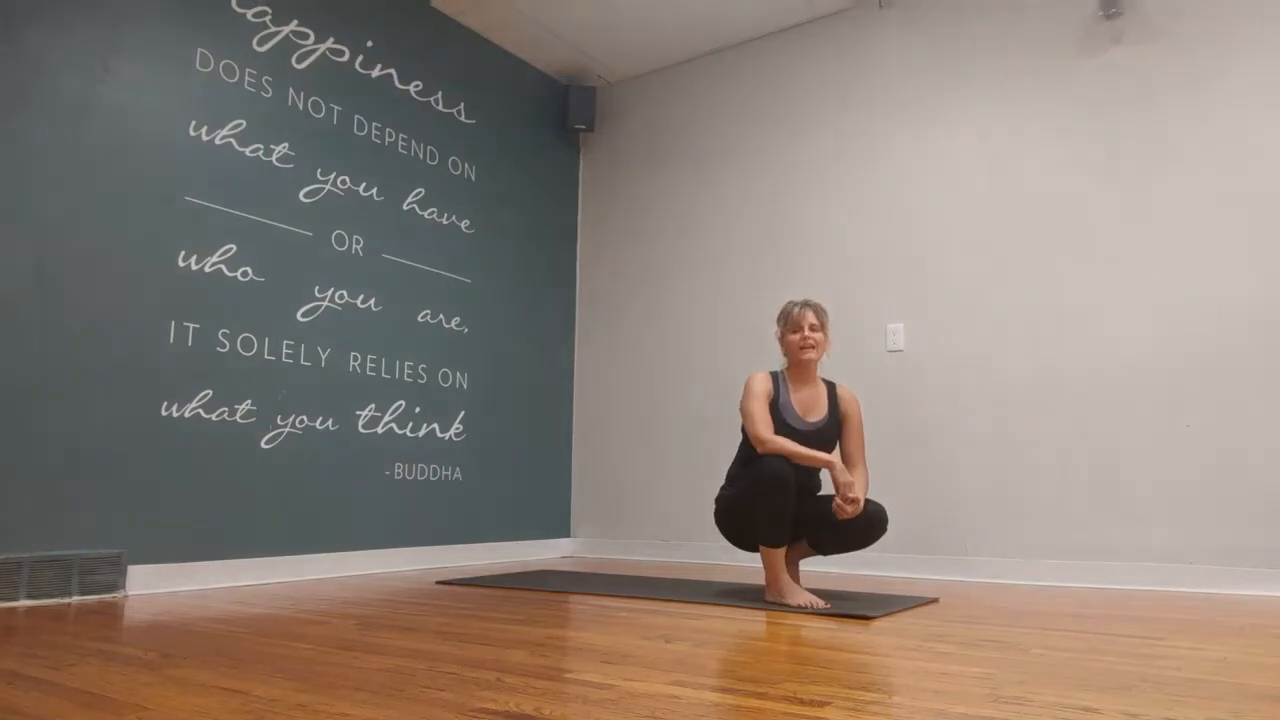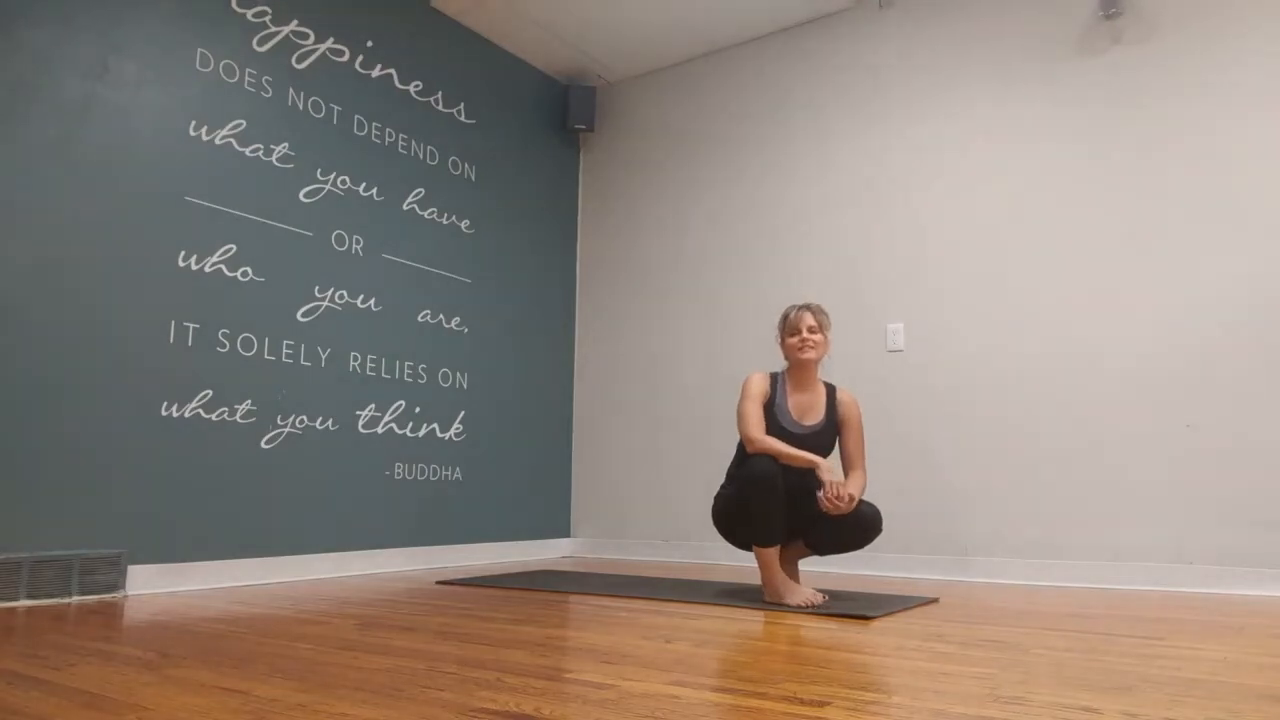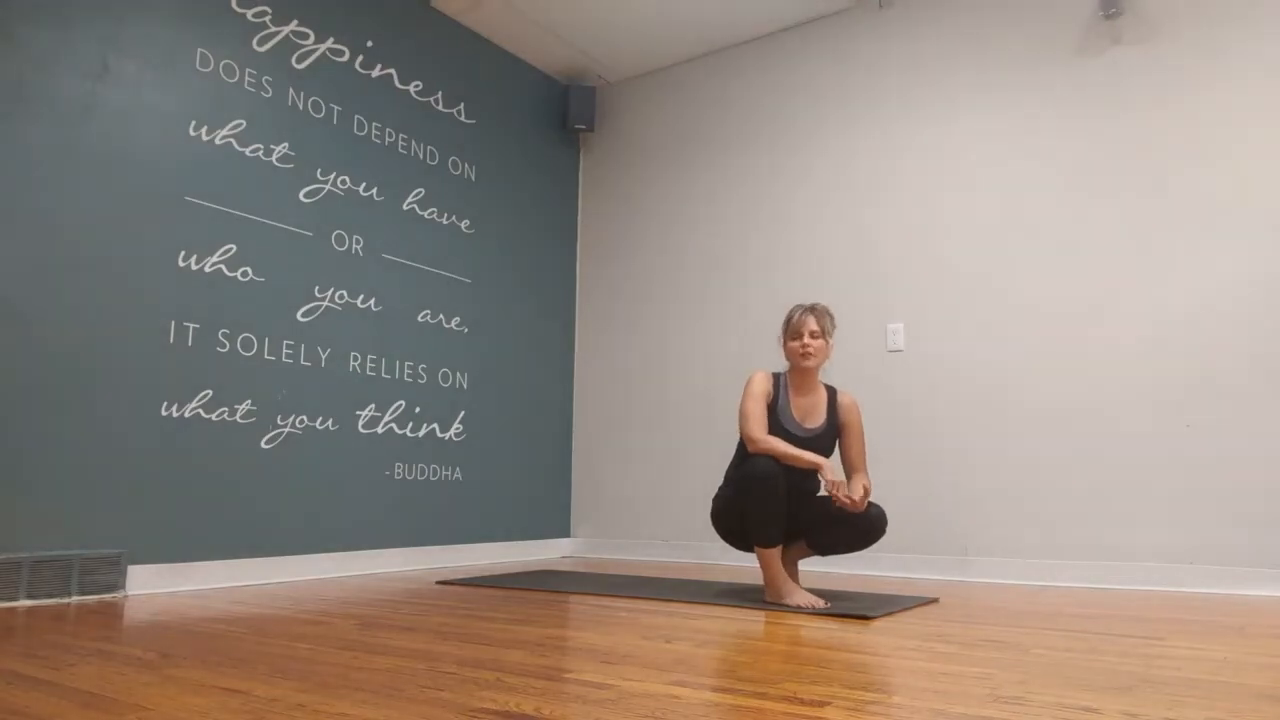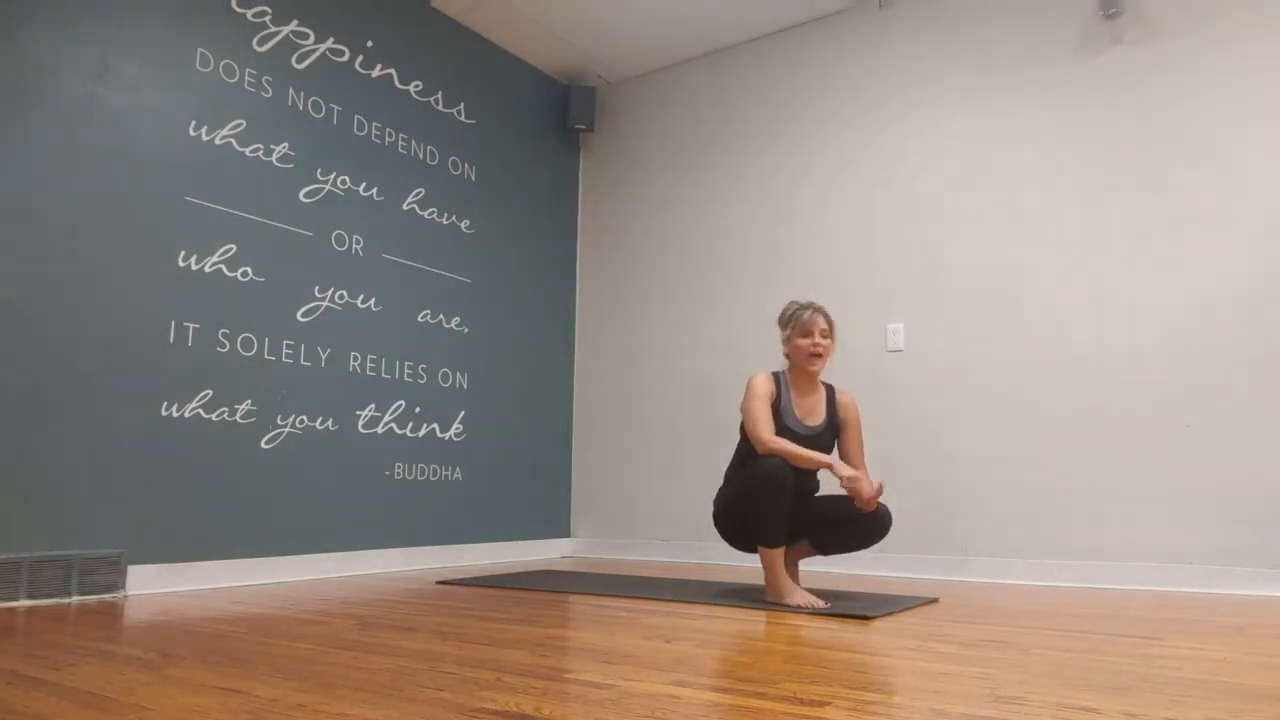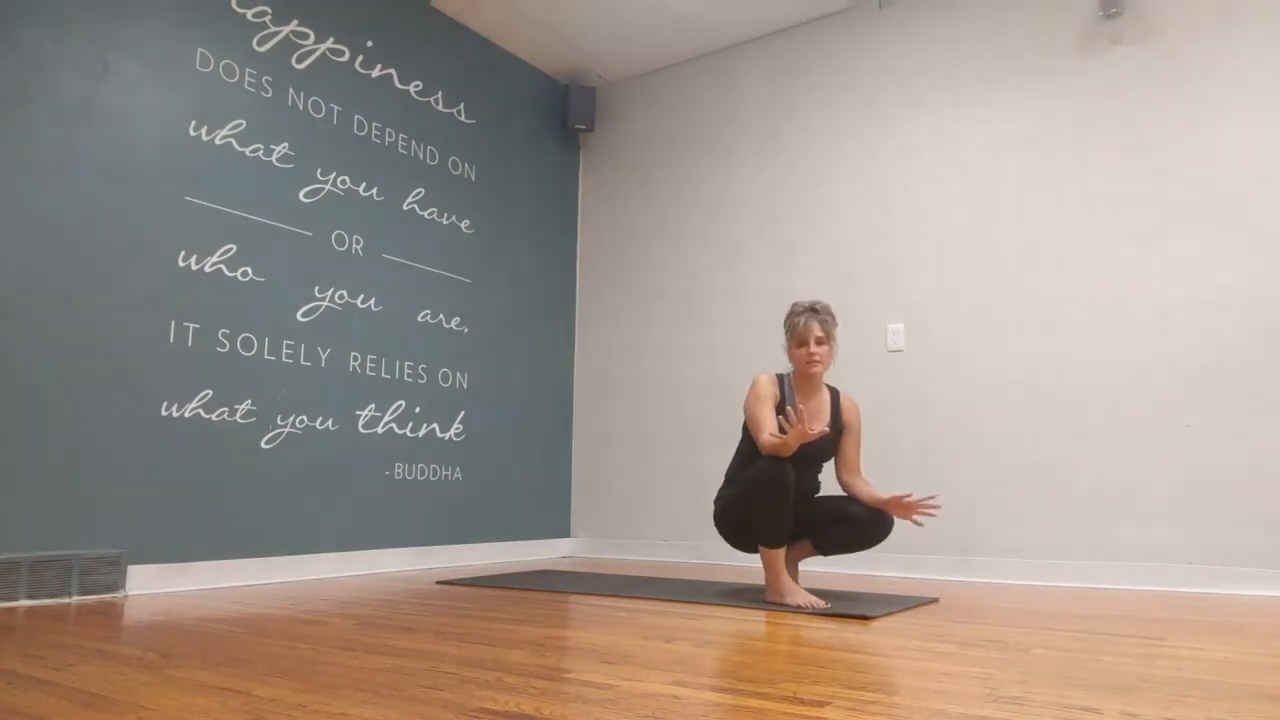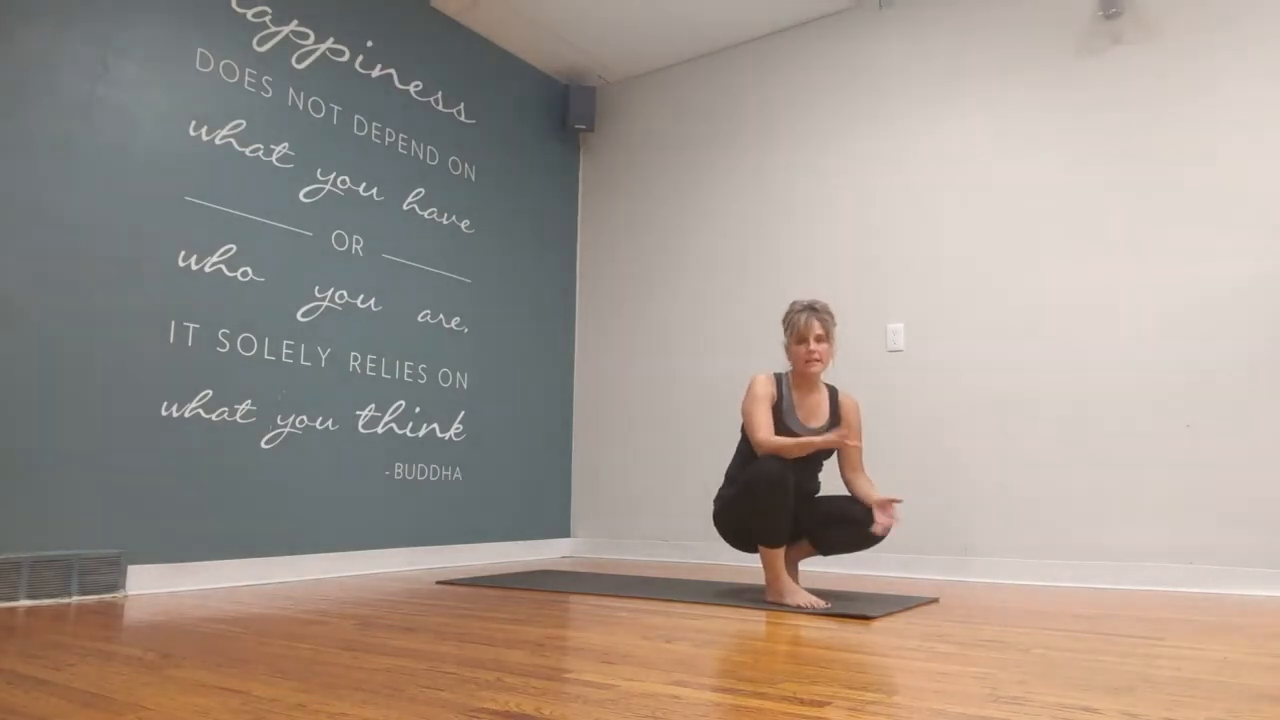
dt=0.7s
person 1, frame 1
left shoulder: (842, 399)
right shoulder: (762, 384)
left elbow: (857, 466)
right elbow: (763, 441)
left wrist: (856, 498)
right wrist: (829, 461)
left hip: (796, 509)
right hip: (744, 510)
left knee: (872, 518)
right knee: (775, 467)
left ankle: (788, 556)
right ankle: (777, 583)
person 1, frame 2
left shoulder: (842, 402)
right shoulder: (760, 384)
left elbow: (856, 470)
right elbow: (753, 440)
left wrist: (848, 498)
right wrist: (818, 463)
left hip: (797, 510)
right hip: (743, 510)
left knee: (866, 520)
right knee: (762, 466)
left ankle: (787, 555)
right ankle: (774, 583)
person 1, frame 3
left shoulder: (843, 405)
right shoulder: (763, 383)
left elbow: (858, 472)
right elbow: (755, 440)
left wrist: (857, 496)
right wrist: (820, 463)
left hip: (795, 512)
right hip: (742, 512)
left knee: (872, 520)
right knee: (763, 467)
left ankle: (787, 555)
right ankle: (776, 583)
person 1, frame 4
left shoulder: (842, 402)
right shoulder: (764, 385)
left elbow: (857, 469)
right elbow: (765, 444)
left wrist: (865, 491)
right wrist: (833, 462)
left hip: (792, 510)
right hip: (741, 512)
left knee: (875, 520)
right knee: (771, 468)
left ankle: (789, 555)
right ankle: (776, 581)
person 1, frame 5
left shoulder: (845, 407)
right shoulder: (766, 386)
left elbow: (849, 476)
right elbow: (767, 445)
left wrist: (885, 502)
right wrist: (793, 440)
left hip: (793, 510)
right hip: (741, 512)
left knee: (876, 522)
right knee: (774, 468)
left ankle: (788, 555)
right ankle: (777, 582)
person 1, frame 6
left shoulder: (843, 404)
right shoulder: (765, 386)
left elbow: (853, 472)
right elbow: (763, 443)
left wrist: (875, 500)
right wrist: (825, 442)
left hip: (796, 510)
right hip: (741, 512)
left knee: (870, 521)
right knee: (772, 468)
left ankle: (789, 555)
right ankle: (777, 583)
